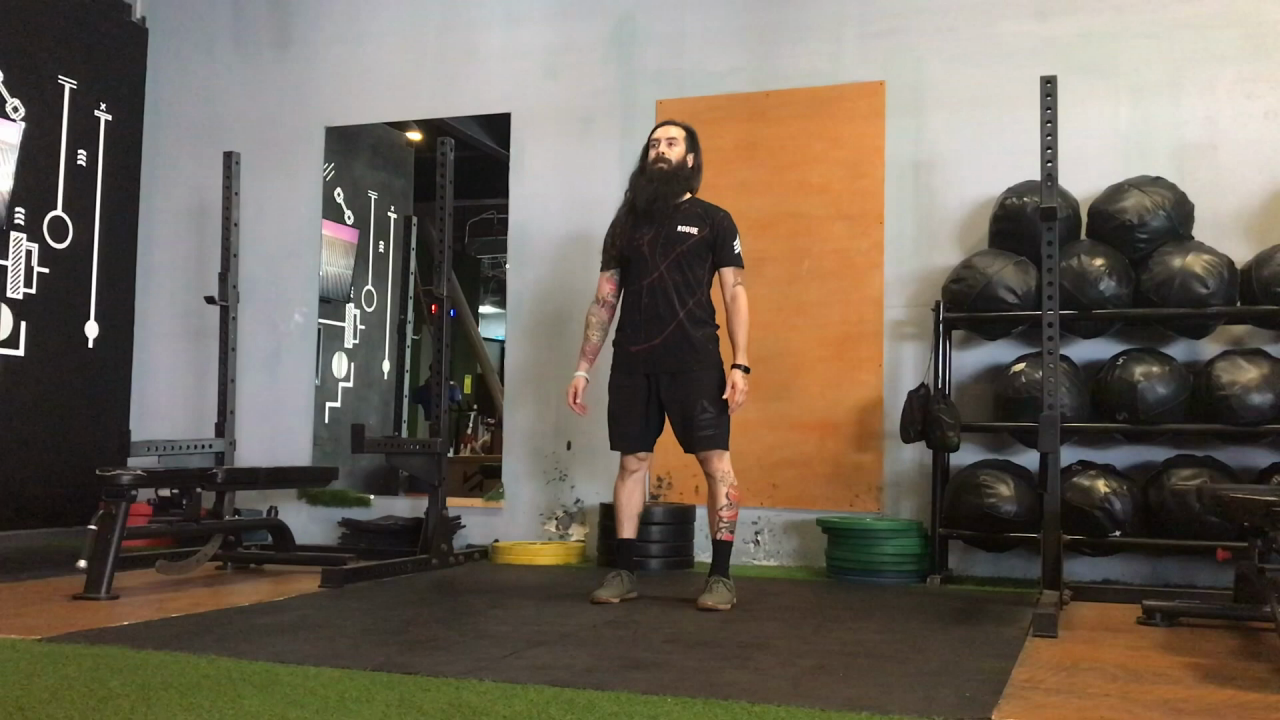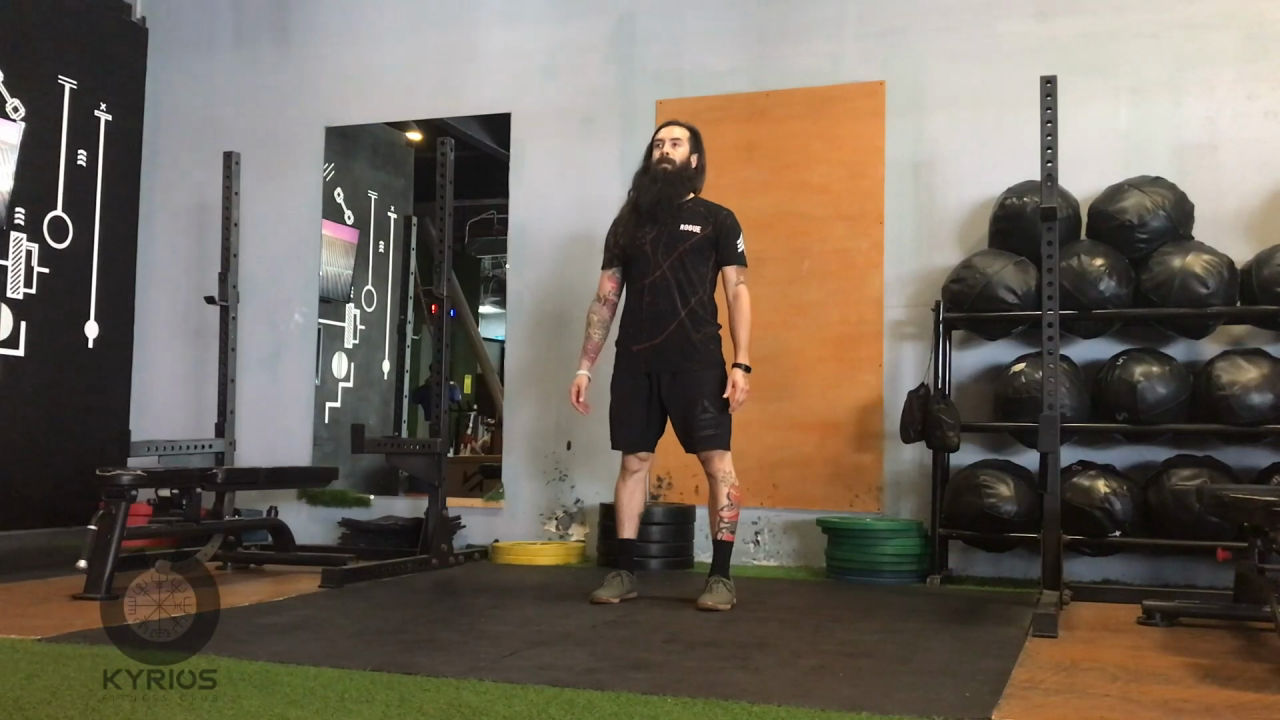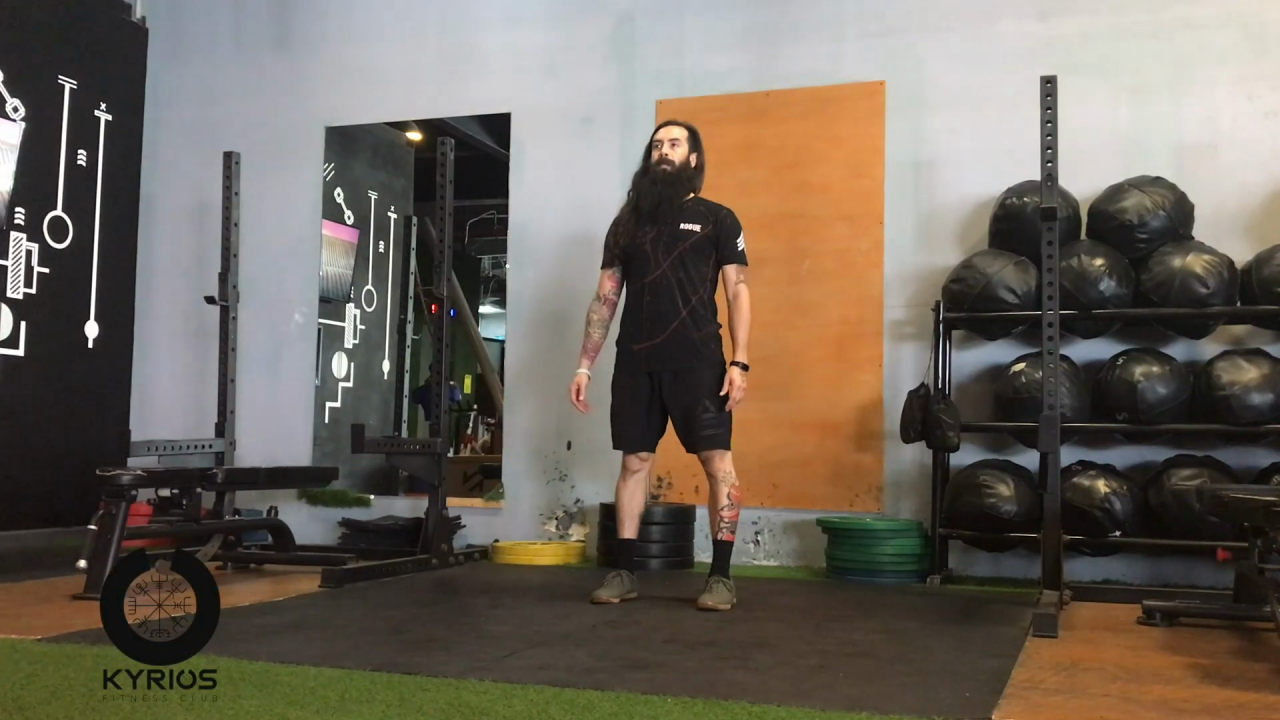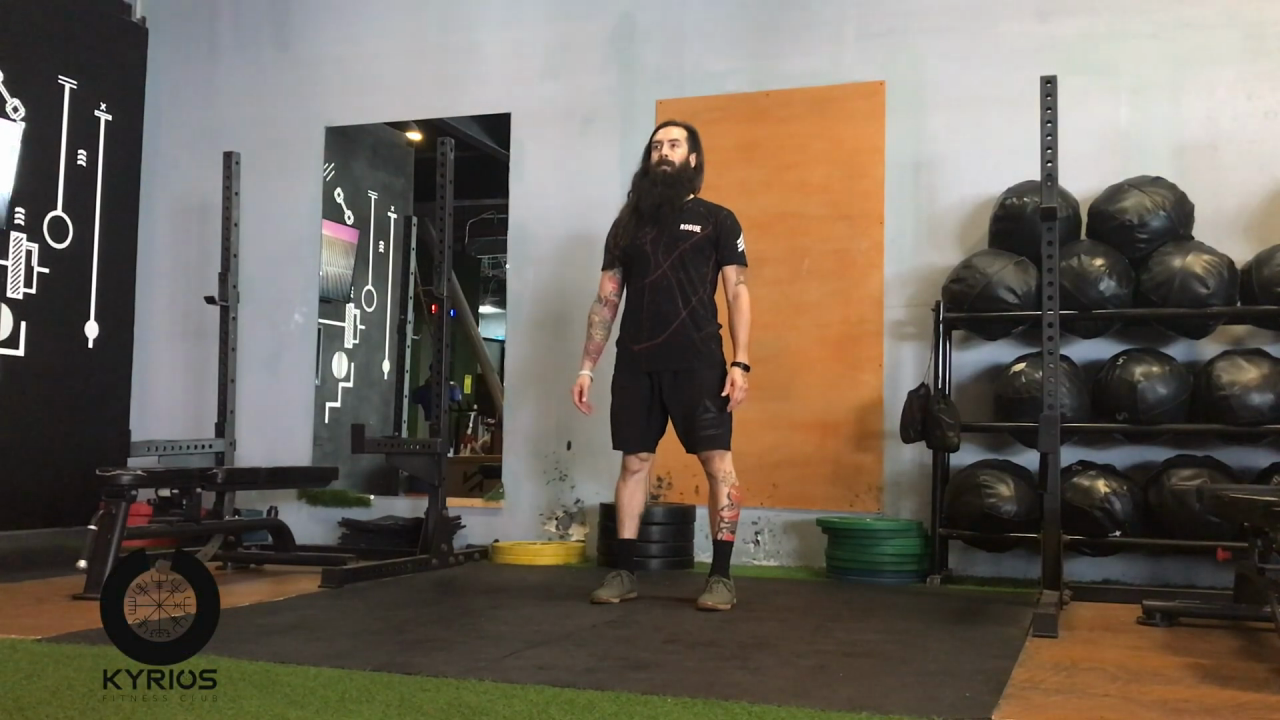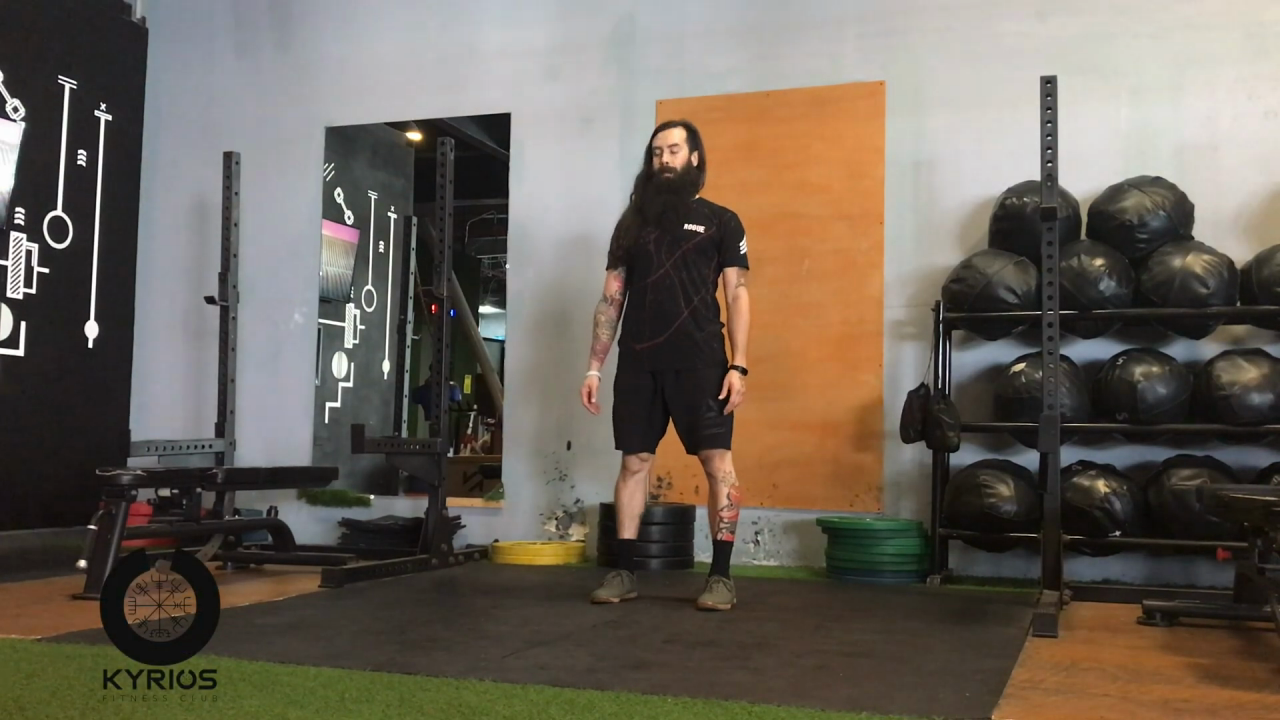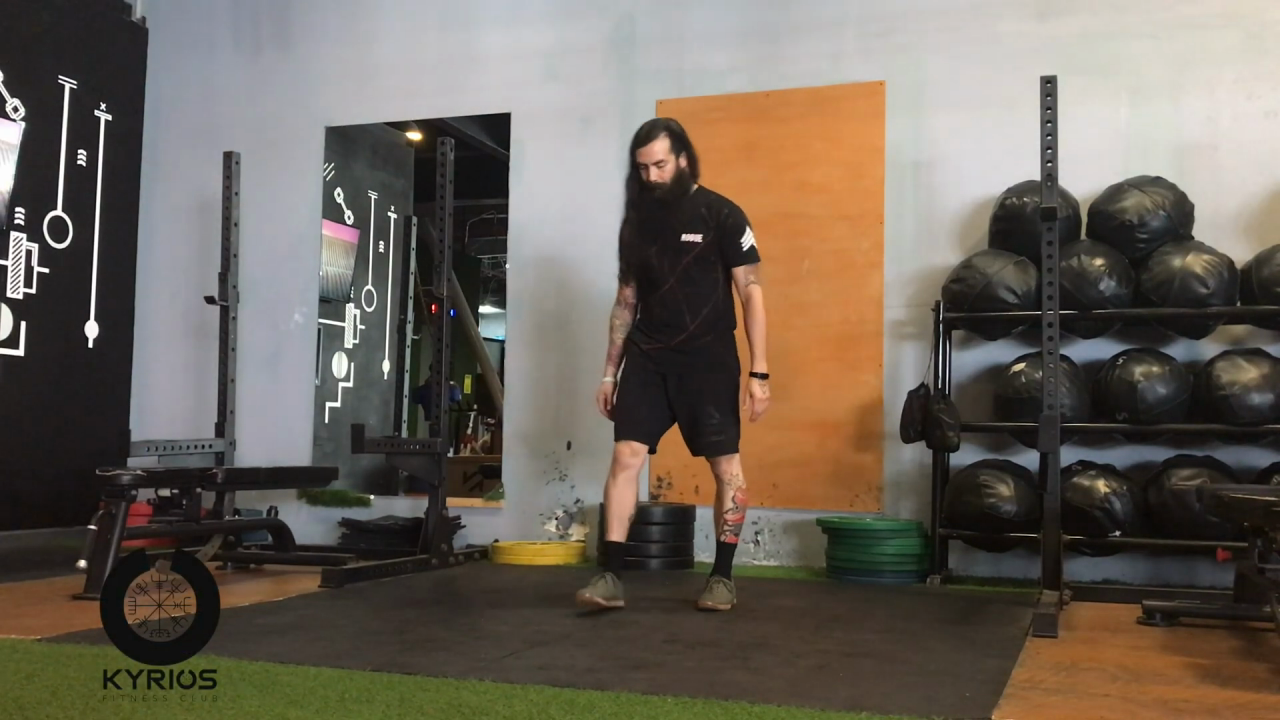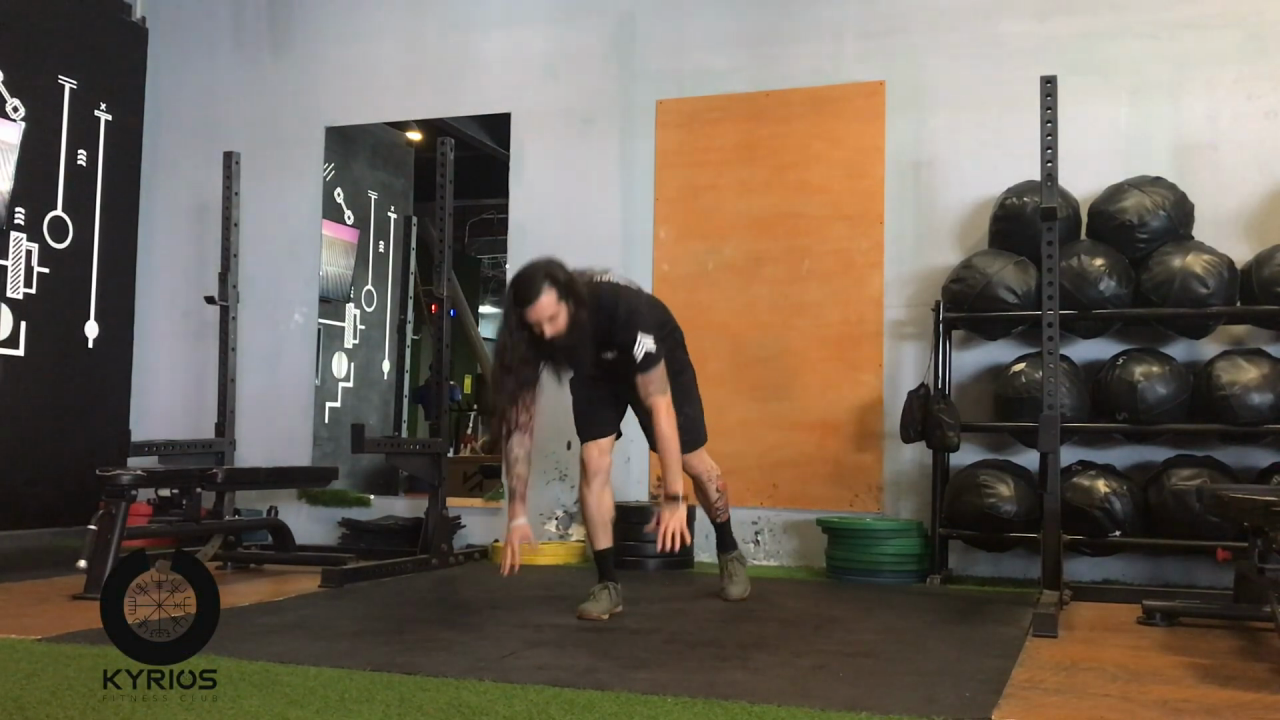
dt=0.7s
person 1, frame 1
left shoulder: (713, 220)
right shoulder: (626, 222)
left elbow: (735, 294)
right elbow: (604, 299)
left wrist: (740, 364)
right wrist: (583, 368)
left hip: (695, 362)
right hip: (632, 363)
left knee: (716, 462)
right knee: (632, 461)
left ankle: (721, 575)
right ankle: (623, 571)
person 1, frame 2
left shoulder: (717, 219)
right shoulder: (629, 221)
left elbow: (738, 293)
right elbow: (605, 298)
left wrist: (741, 363)
right wrist: (585, 366)
left hip: (697, 361)
right hip: (635, 362)
left knee: (717, 461)
right knee: (633, 462)
left ankle: (721, 576)
right ankle: (623, 572)
person 1, frame 3
left shoulder: (717, 219)
right shoulder: (628, 221)
left elbow: (737, 292)
right elbow: (605, 298)
left wrist: (739, 361)
right wrist: (584, 365)
left hip: (698, 361)
right hip: (635, 362)
left knee: (718, 461)
right knee: (634, 461)
left ankle: (721, 575)
right ankle: (624, 571)
person 1, frame 4
left shoulder: (717, 220)
right shoulder: (628, 223)
left elbow: (737, 293)
right elbow: (606, 299)
left wrist: (740, 362)
right wrist: (586, 368)
left hip: (698, 362)
right hip: (636, 363)
left knee: (717, 461)
right knee: (634, 463)
left ankle: (721, 575)
right ankle: (624, 571)
person 1, frame 5
left shoulder: (720, 221)
right shoulder: (633, 221)
left elbow: (737, 296)
right elbow: (611, 299)
left wrist: (738, 365)
right wrist: (594, 368)
left hip: (699, 362)
right hip: (638, 362)
left knee: (717, 461)
right knee: (633, 462)
left ankle: (721, 576)
right ankle: (624, 571)
person 1, frame 6
left shoulder: (722, 216)
right shoulder: (637, 221)
left elbow: (751, 294)
right elbow: (626, 301)
left wrist: (758, 372)
right wrist: (610, 372)
left hip: (708, 362)
right hip: (647, 360)
left knee: (725, 465)
right knee: (625, 458)
left ankle: (722, 576)
right ankle: (612, 574)
person 1, frame 7
left shoulder: (623, 309)
right shoulder: (534, 335)
left elbow: (660, 406)
right elbow: (520, 421)
left wrist: (673, 499)
right wrist: (518, 514)
left hip: (659, 357)
right hip: (594, 373)
left knee: (693, 460)
right knee: (593, 466)
left ankle: (730, 553)
right ankle: (608, 583)
